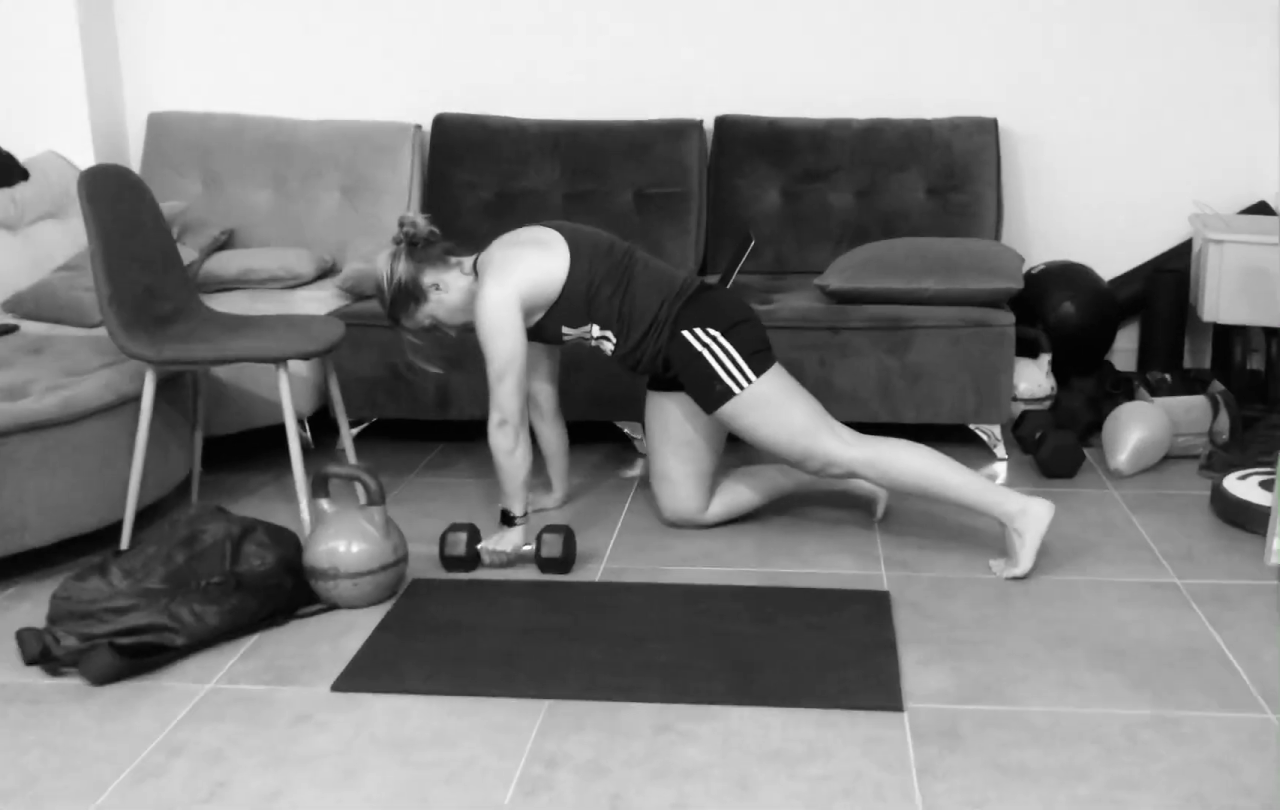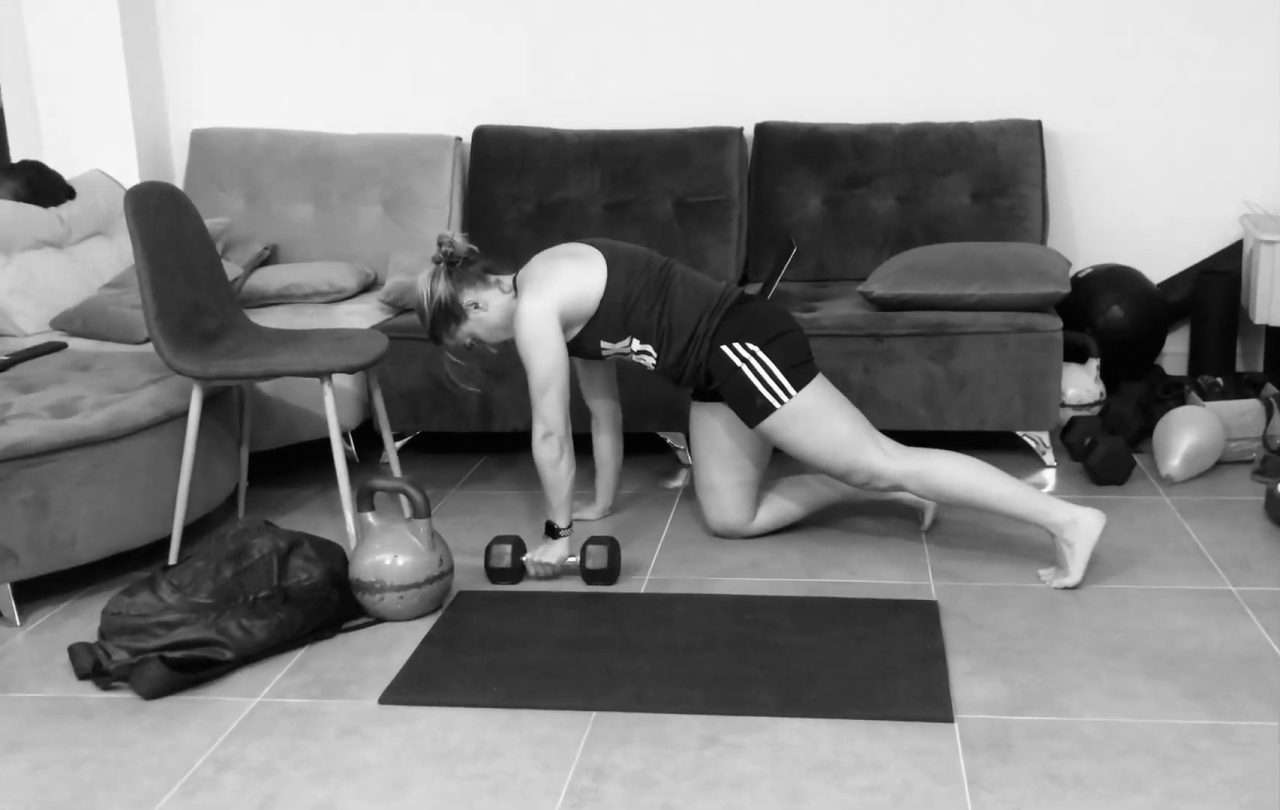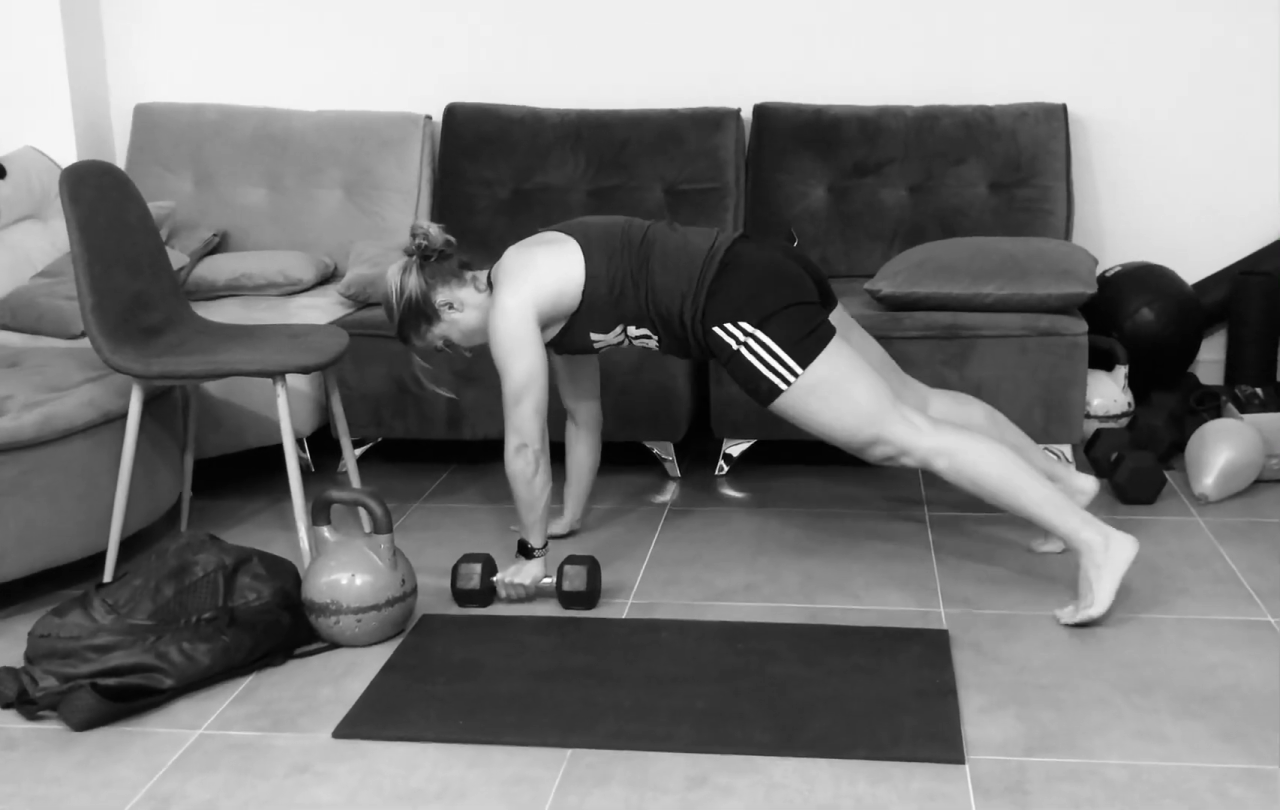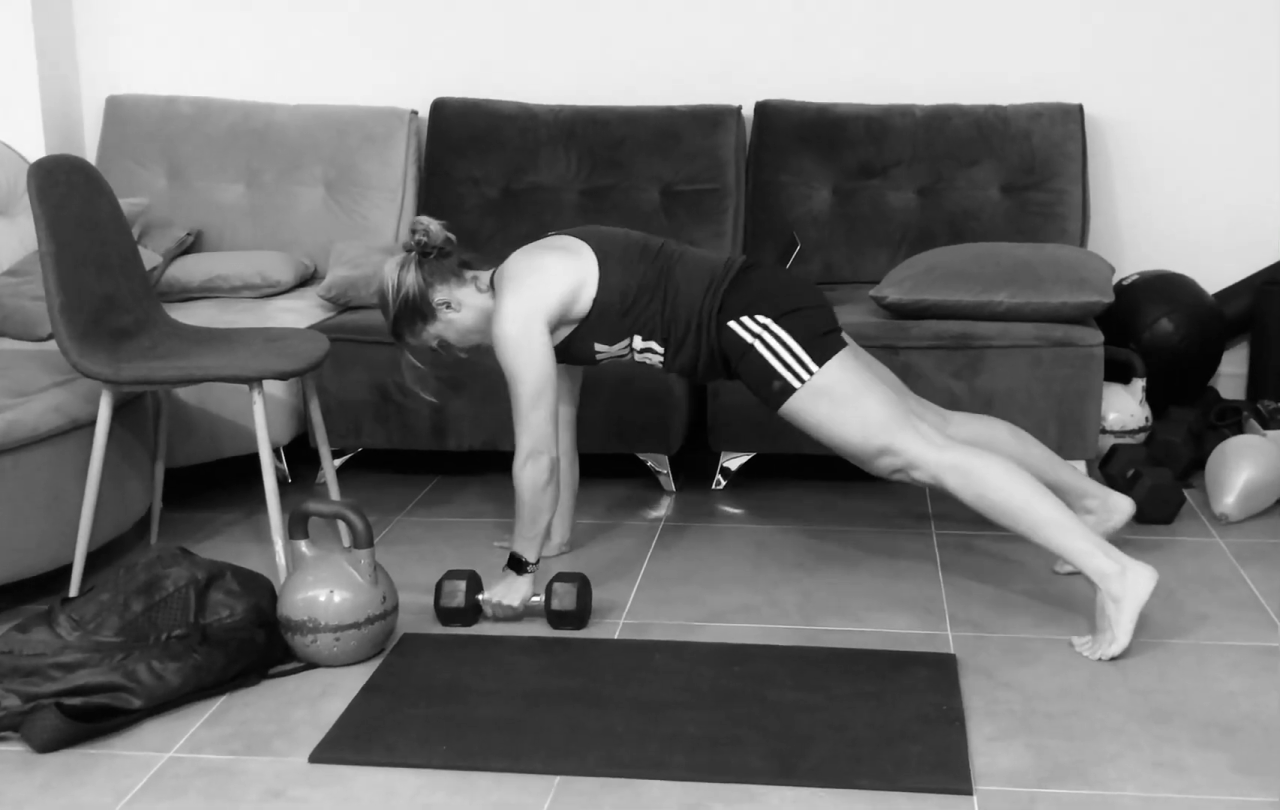
dt=1s
person 1, frame 1
left shoulder: (493, 291)
right shoulder: (514, 274)
left elbow: (506, 420)
right elbow: (541, 394)
left wrist: (511, 519)
right wrist: (557, 490)
left hip: (700, 332)
right hip: (676, 349)
left knee: (834, 447)
right knee: (684, 508)
left ankle: (1016, 510)
right ankle: (831, 480)
person 1, frame 2
left shoulder: (533, 305)
right shoulder: (561, 289)
left elbow: (550, 434)
right elbow: (603, 406)
left wrist: (557, 531)
right wrist: (601, 502)
left hip: (744, 343)
right hip: (723, 358)
left knee: (879, 458)
right knee: (730, 519)
left ankle: (1067, 519)
right ankle: (884, 489)
person 1, frame 3
left shoulder: (509, 305)
right shoulder: (540, 285)
left elbow: (525, 445)
right elbow: (583, 408)
left wrist: (530, 550)
right wrist: (568, 516)
left hip: (743, 304)
right hip: (760, 270)
left knee: (900, 435)
right knee: (911, 402)
left ankle: (1097, 540)
right ankle: (1068, 484)
person 1, frame 4
left shoulder: (515, 309)
right shoulder: (538, 286)
left elbow: (535, 453)
right elbow: (562, 428)
left wrist: (520, 568)
right wrist: (557, 536)
left hip: (753, 316)
right hip: (756, 311)
left knee: (914, 452)
right knee: (929, 422)
left ankle: (1115, 573)
right ankle: (1095, 499)
